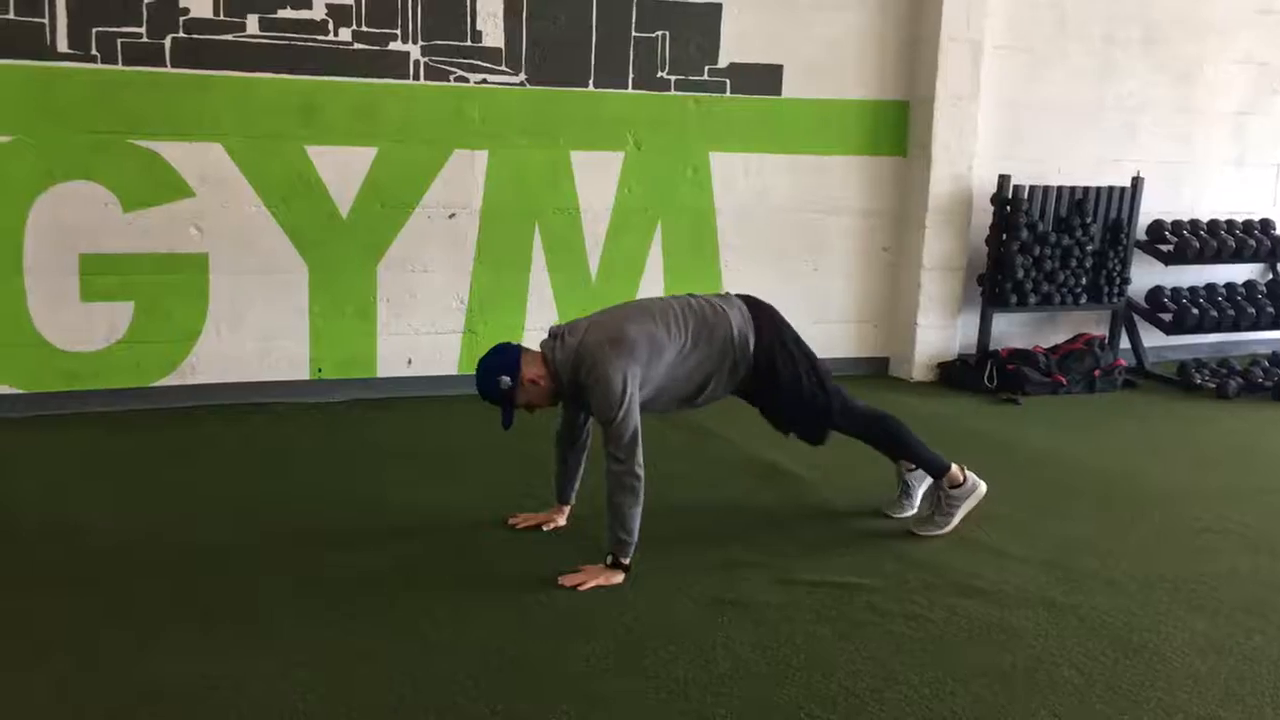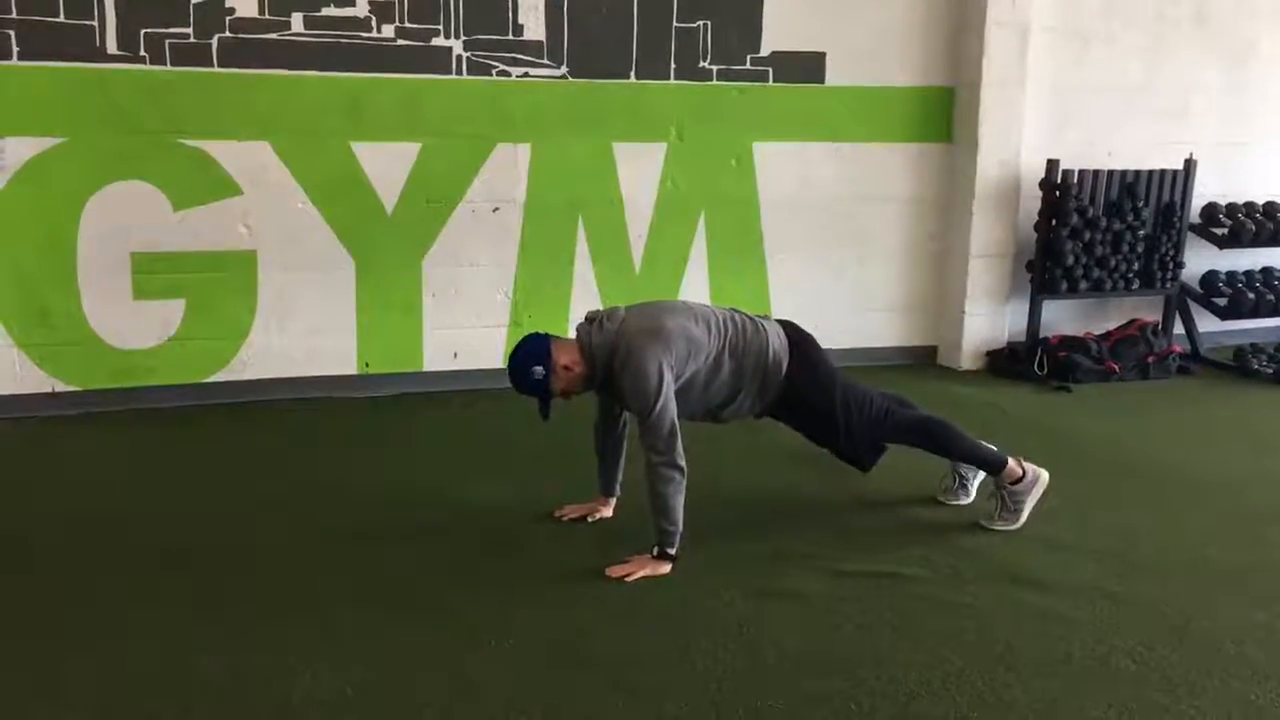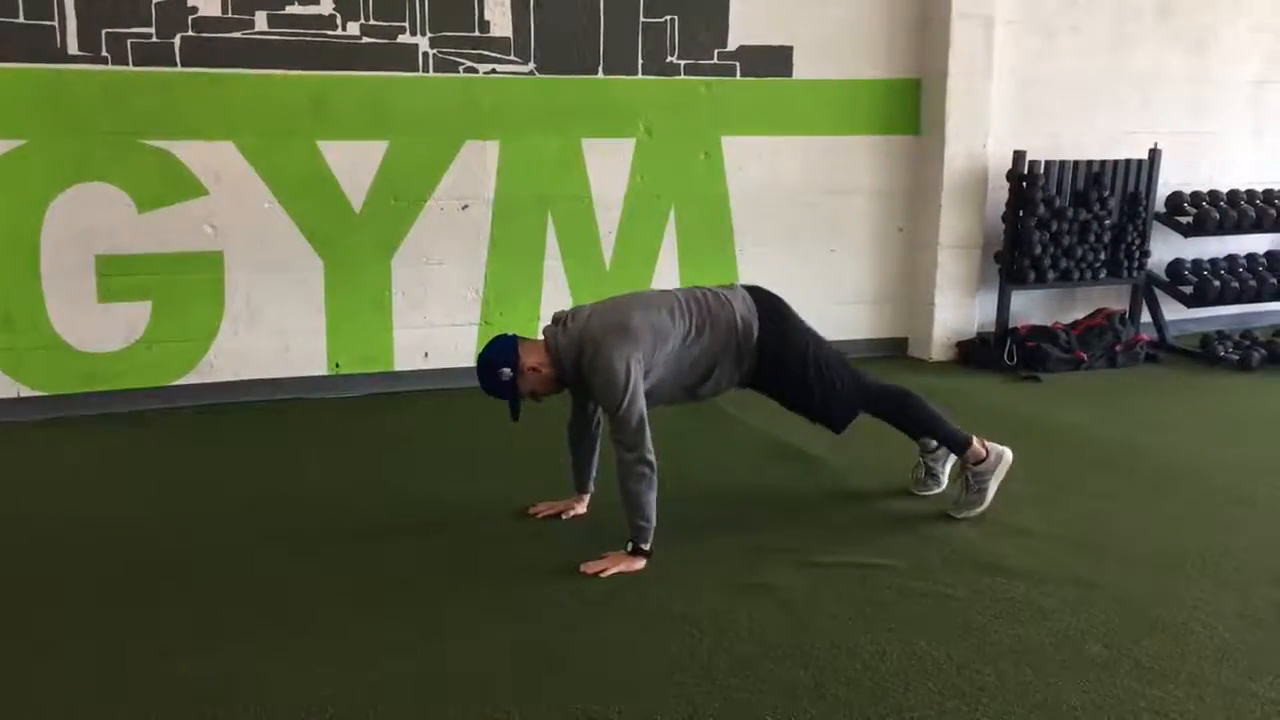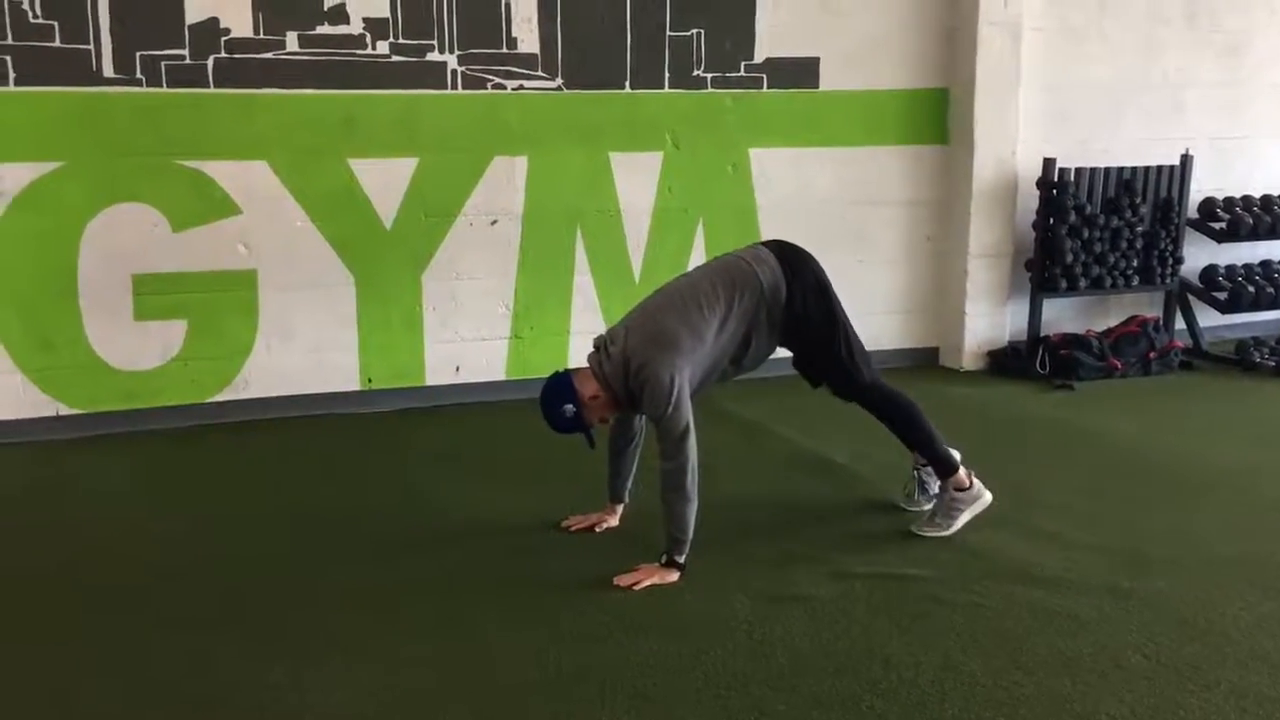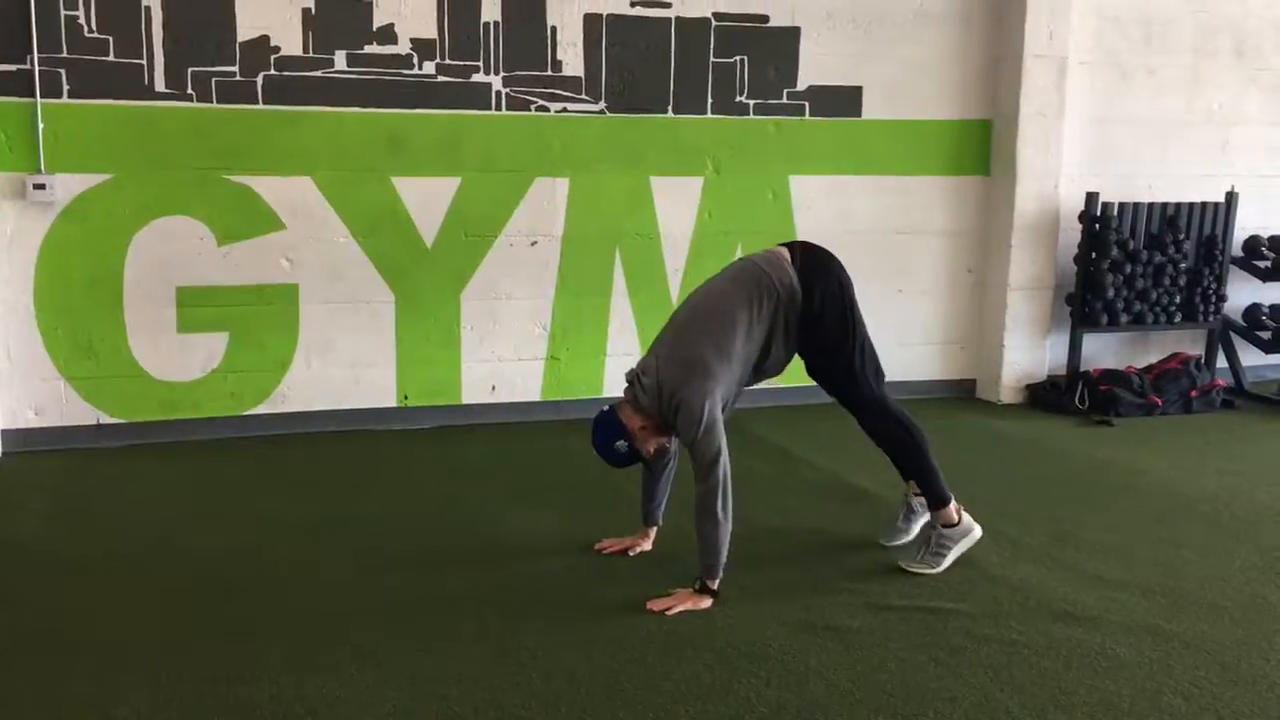
dt=1s
person 1, frame 1
left shoulder: (602, 369)
right shoulder: (566, 355)
left elbow: (626, 464)
right elbow: (574, 431)
left wrist: (618, 563)
right wrist: (561, 507)
left hip: (751, 338)
right hip: (732, 331)
left knee: (839, 413)
right knee: (823, 415)
left ankle: (954, 481)
right ankle: (911, 470)
person 1, frame 2
left shoulder: (637, 358)
right shoulder: (601, 342)
left elbow: (665, 455)
right elbow: (611, 422)
left wrist: (665, 554)
right wrist: (606, 499)
left hip: (784, 367)
right hip: (765, 361)
left knee: (882, 422)
right knee: (874, 414)
left ankle: (1015, 475)
right ankle: (969, 457)
person 1, frame 3
left shoulder: (604, 355)
right shoulder: (570, 343)
left elbow: (635, 450)
right elbow: (584, 418)
left wrist: (638, 549)
right wrist: (580, 495)
left hip: (757, 332)
right hip: (740, 325)
left knee: (859, 393)
right knee: (845, 393)
left ankle: (980, 454)
right ankle: (933, 447)
person 1, frame 4
left shoulder: (654, 371)
right shoulder: (615, 360)
left elbow: (679, 460)
right elbow: (627, 429)
left wrist: (673, 562)
right wrist: (614, 507)
left hip: (787, 282)
right hip: (765, 274)
left knee: (861, 384)
right knee: (849, 381)
left ankle: (961, 485)
right ankle: (928, 461)
person 1, frame 5
left shoulder: (689, 397)
right shoulder: (648, 386)
left elbow: (713, 485)
right elbow: (662, 452)
left wrist: (707, 588)
right wrist: (647, 531)
left hip: (810, 283)
right hip: (787, 280)
left knee: (869, 402)
right knee: (857, 400)
left ankle: (950, 520)
right ankle: (921, 496)
